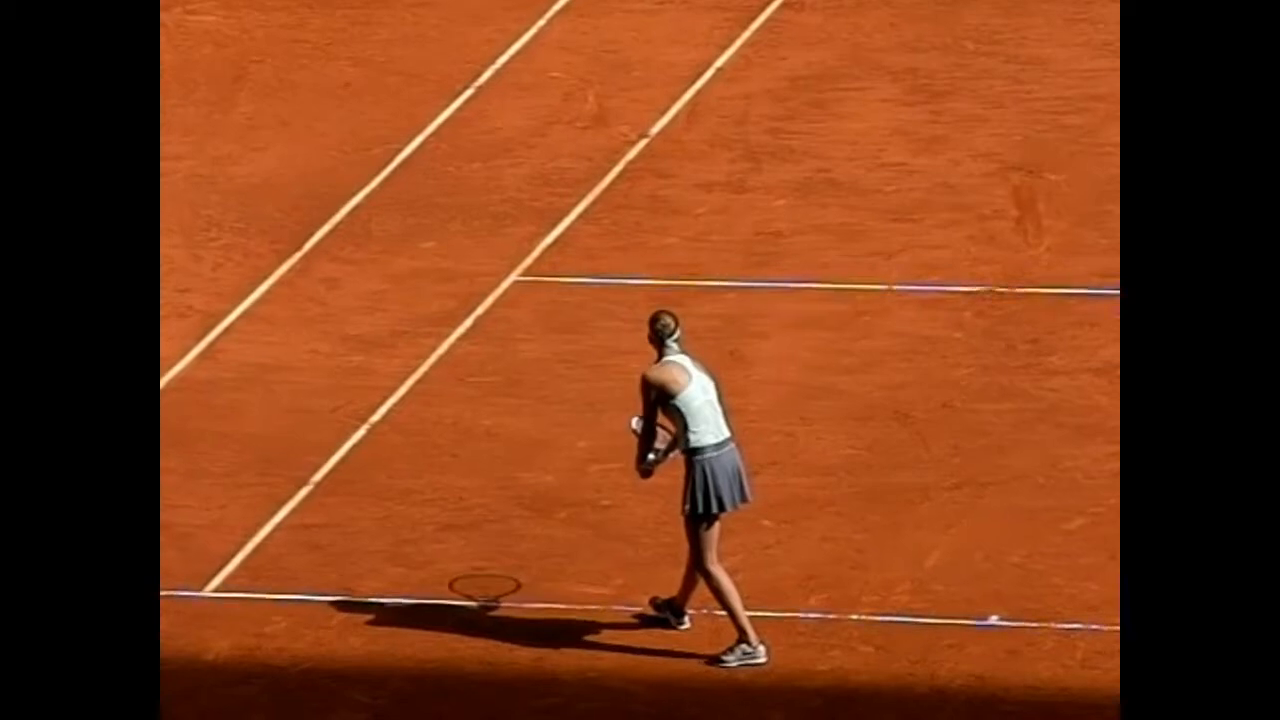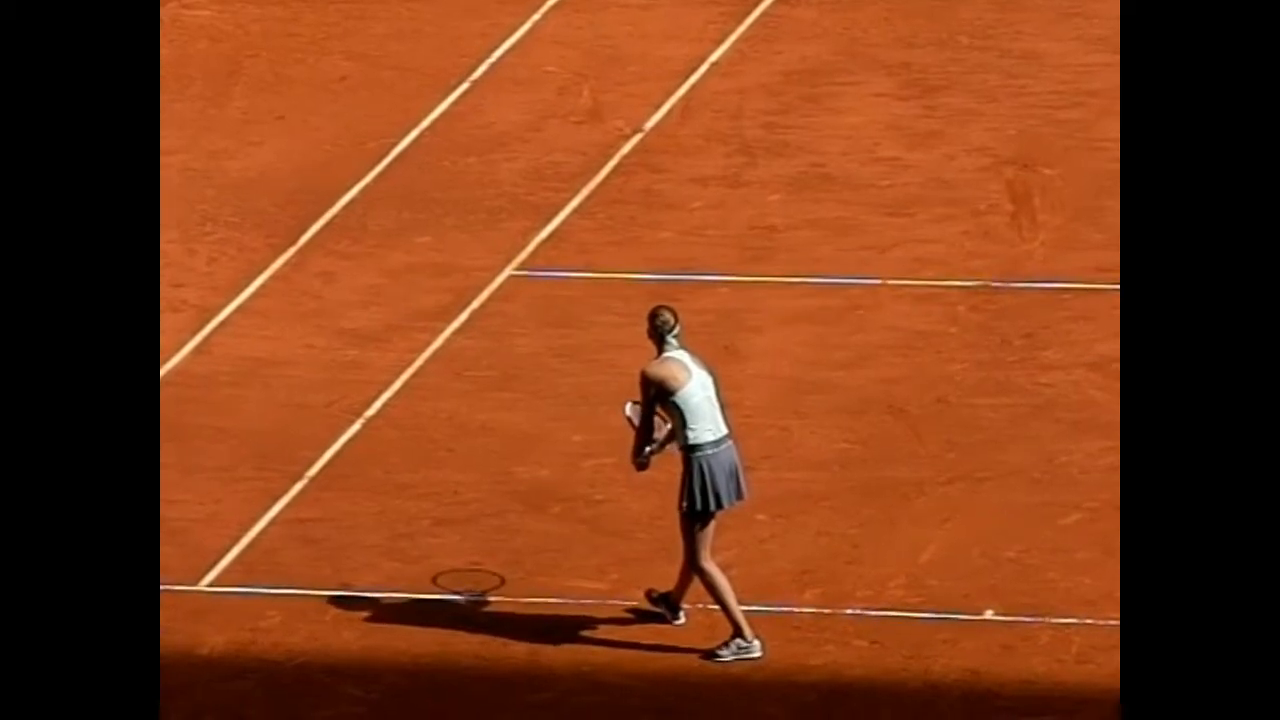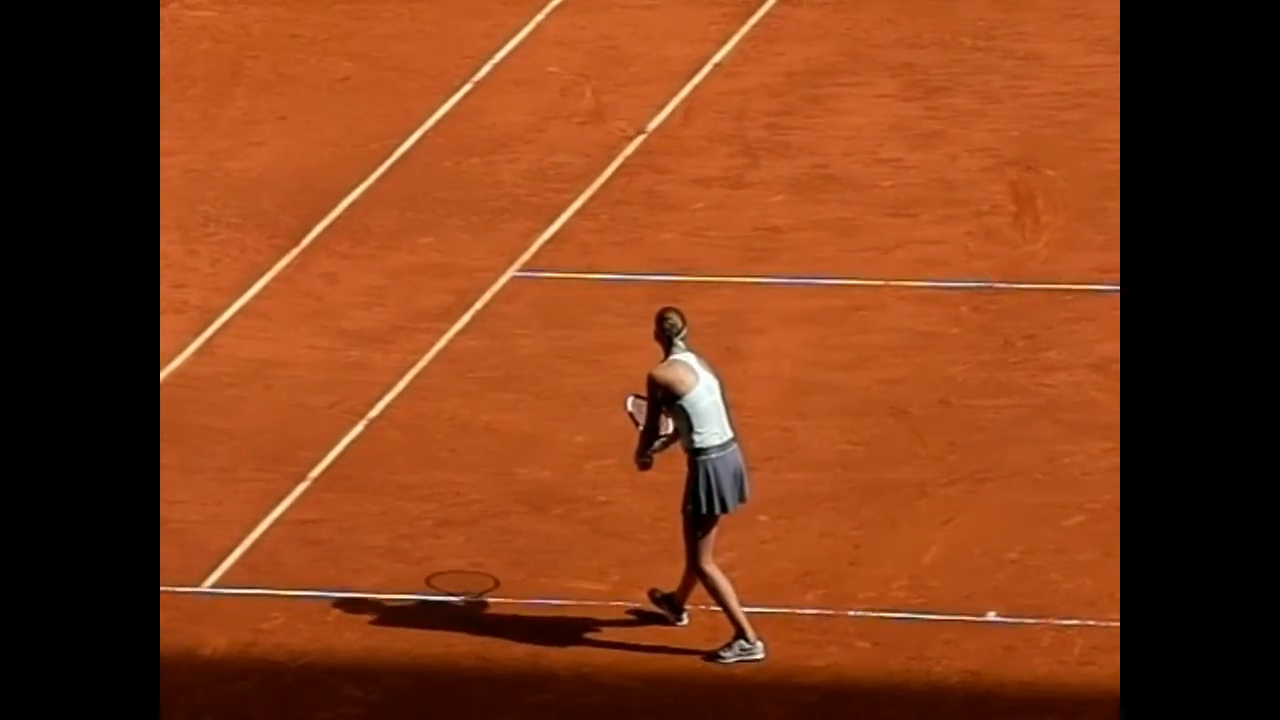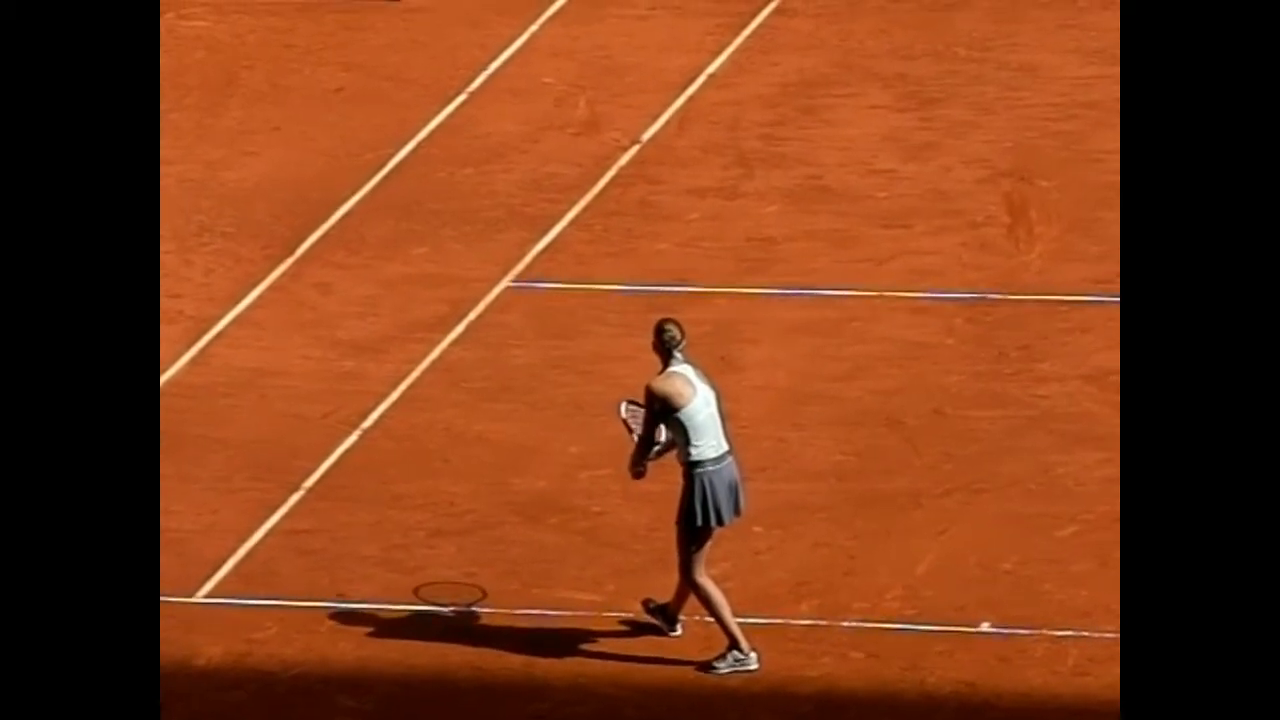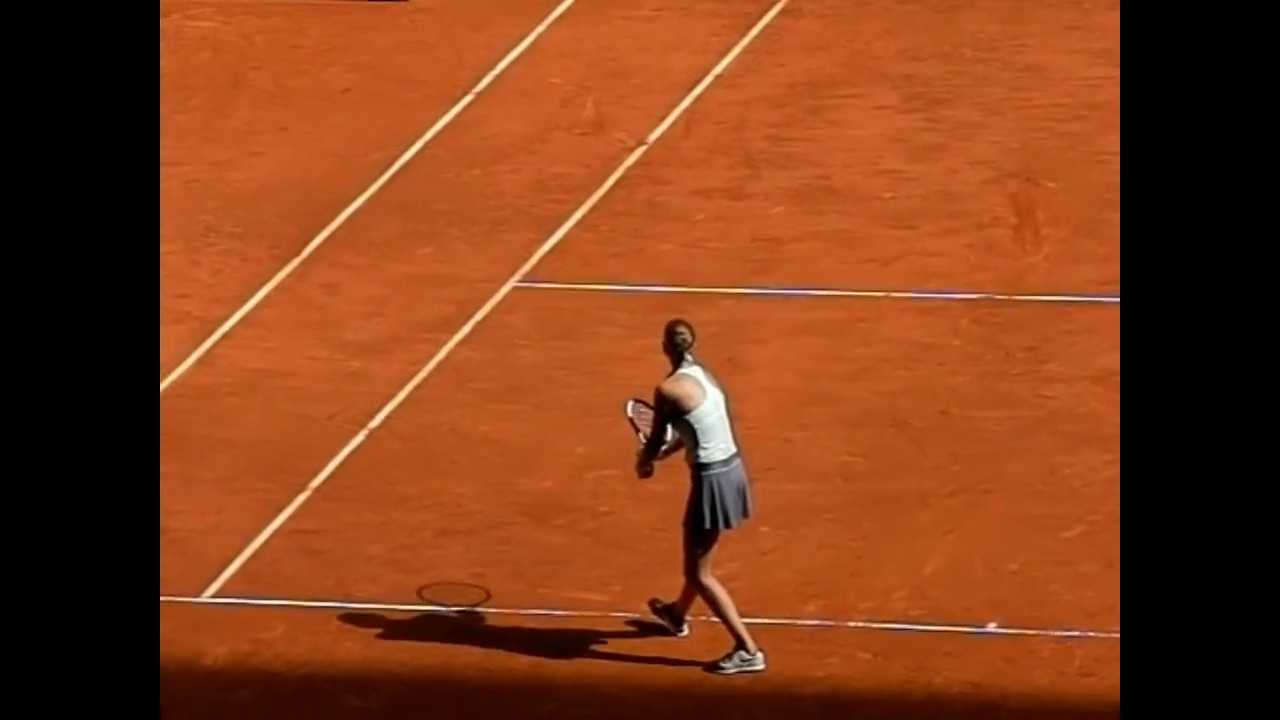
dt=0.7s
person 1, frame 1
left shoulder: (653, 375)
right shoulder: (694, 365)
left elbow: (648, 429)
left wrist: (642, 463)
right wrist: (662, 455)
left hip: (706, 465)
right hip: (726, 455)
left knee: (706, 562)
right knee: (698, 543)
left ankle: (751, 643)
right ankle: (678, 607)
person 1, frame 2
left shoulder: (653, 371)
right shoulder: (693, 361)
left elbow: (646, 424)
left wrist: (638, 456)
right wrist: (658, 447)
left hip: (704, 461)
right hip: (723, 452)
left knee: (700, 559)
right knee: (693, 539)
left ankle: (745, 638)
right ankle: (673, 602)
person 1, frame 3
left shoulder: (660, 375)
right shoulder: (698, 362)
left elbow: (650, 428)
left wrist: (641, 456)
right wrist: (661, 446)
left hip: (709, 465)
right hip: (728, 455)
left knee: (701, 562)
right knee: (697, 543)
left ankle: (748, 640)
right ankle: (677, 603)
person 1, frame 4
left shoulder: (659, 386)
right shoulder: (696, 374)
left elbow: (646, 440)
left wrist: (636, 464)
right wrist: (657, 455)
left hip: (705, 478)
right hip: (723, 468)
left knee: (694, 573)
right knee: (691, 554)
left ankle: (742, 651)
right ankle: (671, 614)
person 1, frame 5
left shoulder: (668, 388)
right shoulder: (705, 375)
left elbow: (655, 442)
left wrist: (643, 463)
right wrist: (663, 454)
left hip: (712, 480)
right hip: (731, 470)
left knee: (699, 574)
right knee: (698, 555)
left ankle: (749, 651)
right ankle: (678, 614)
